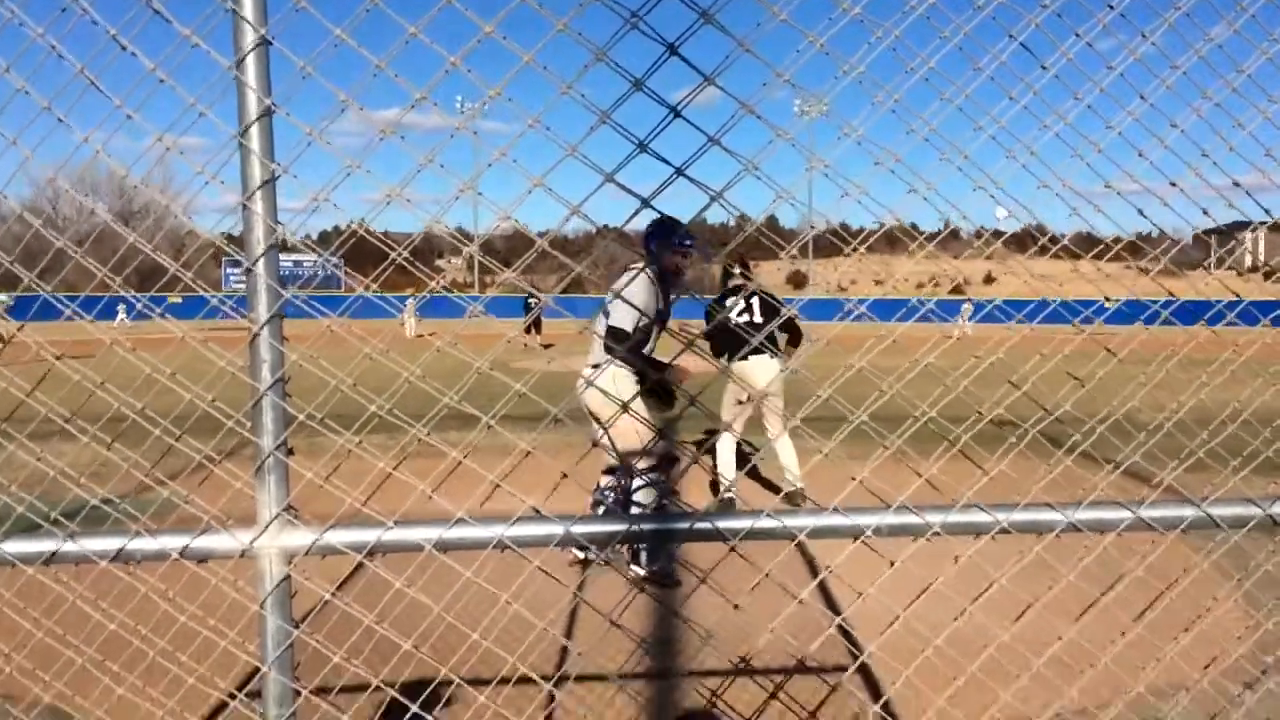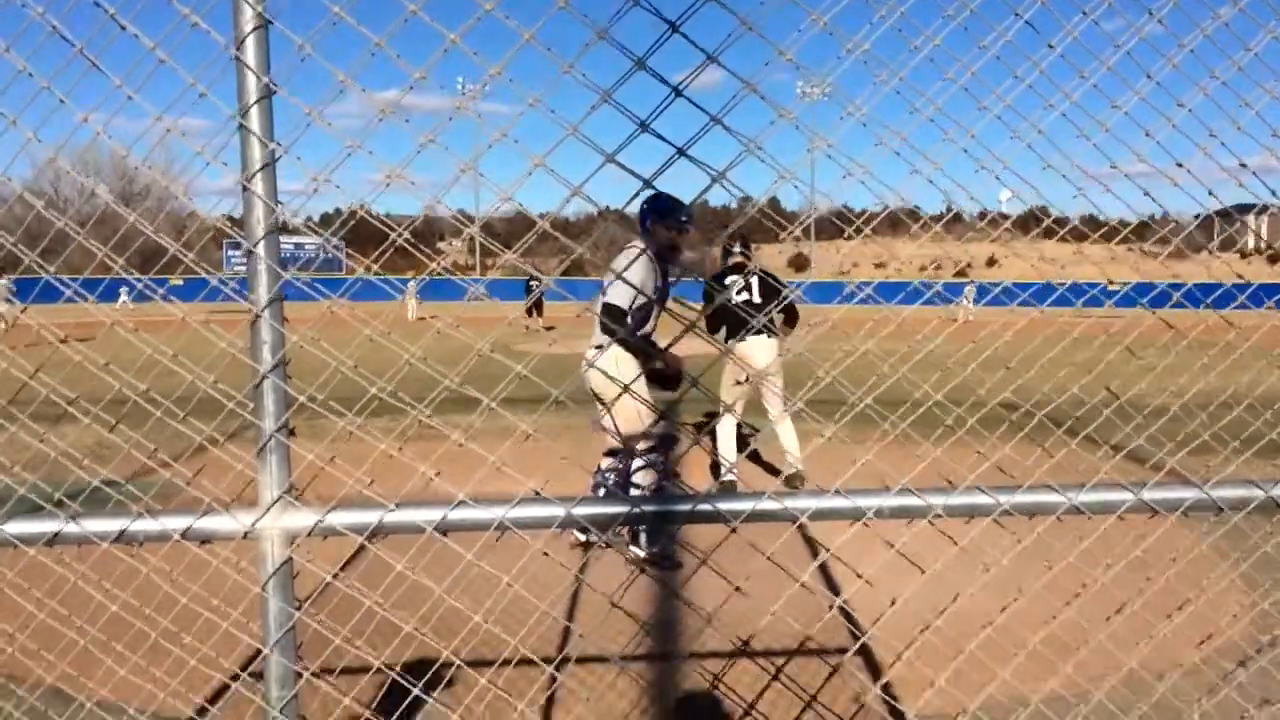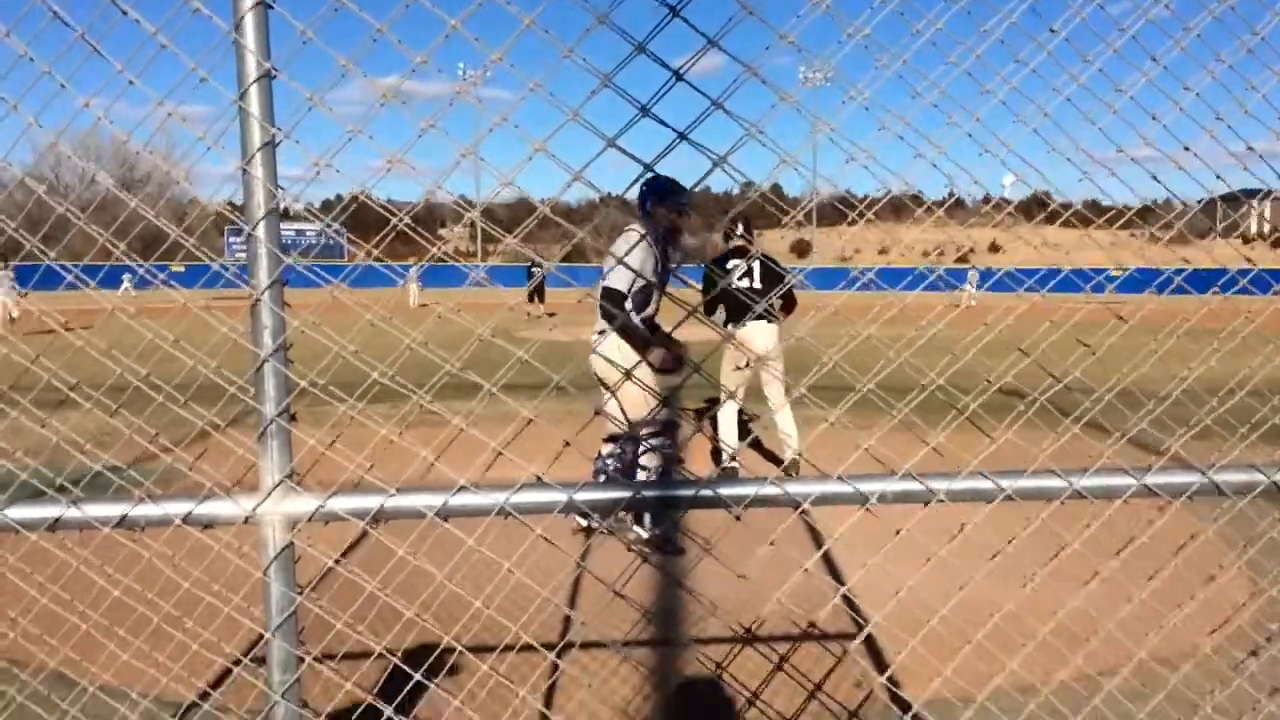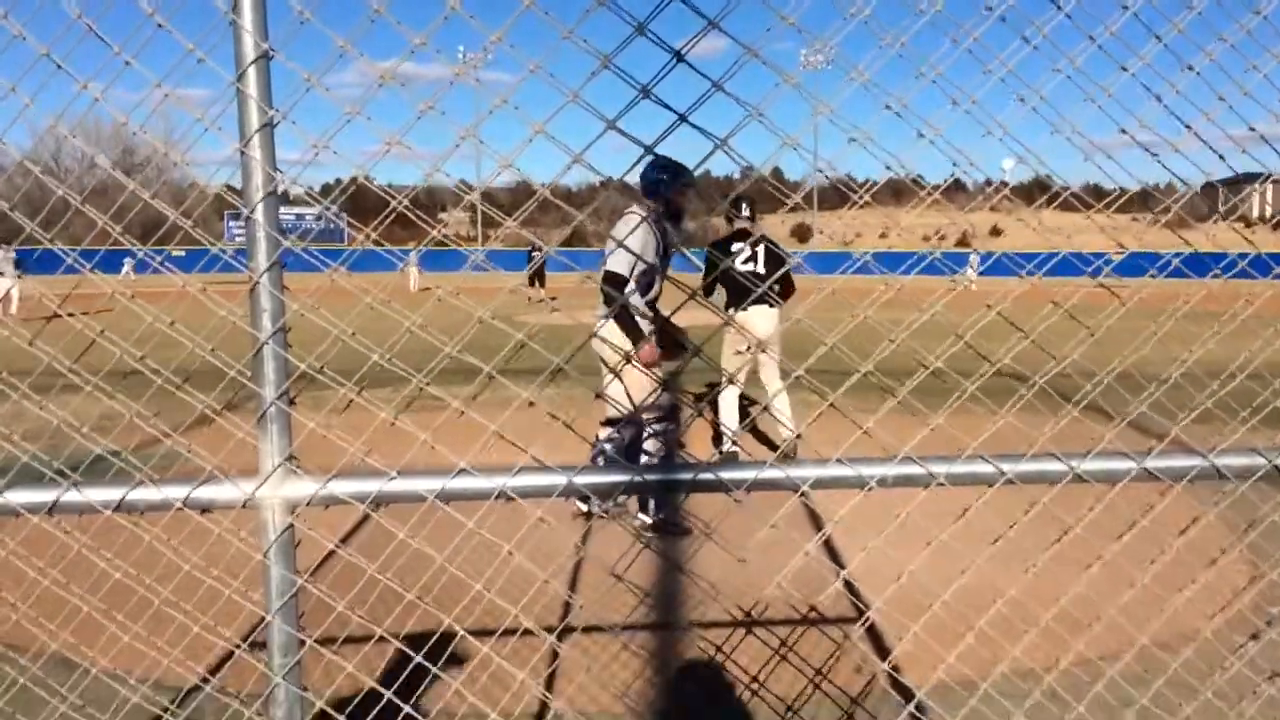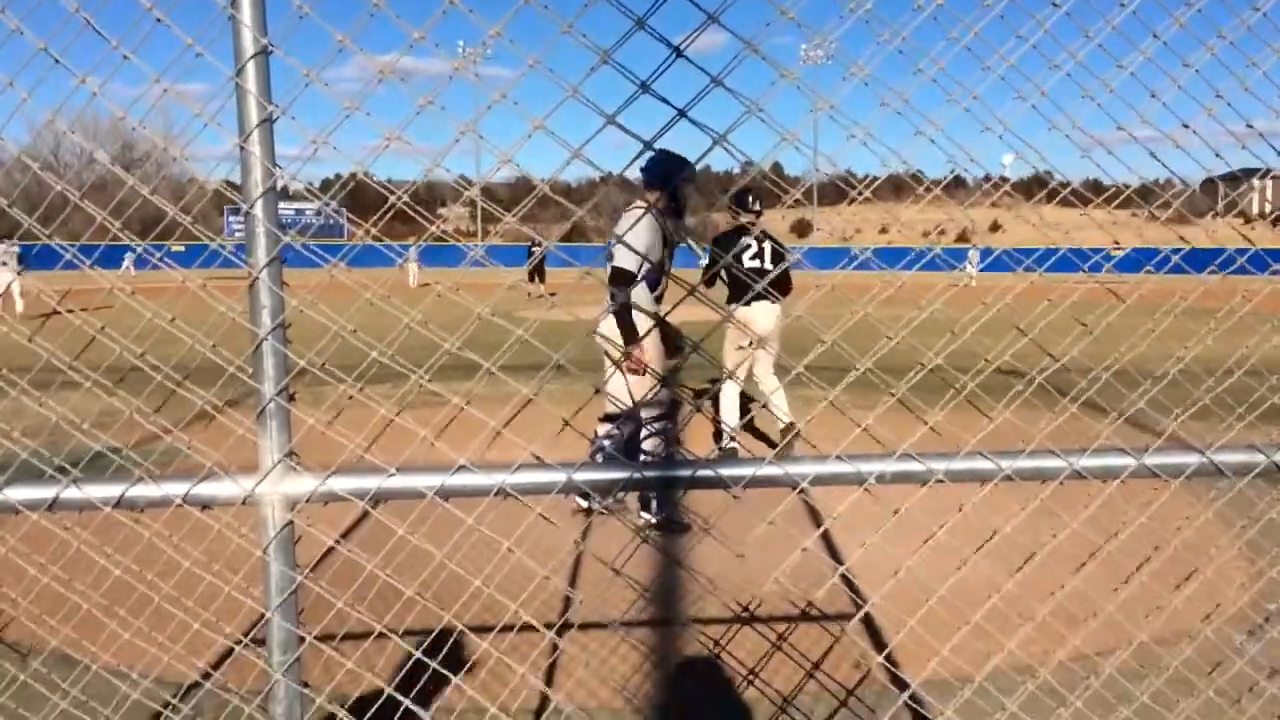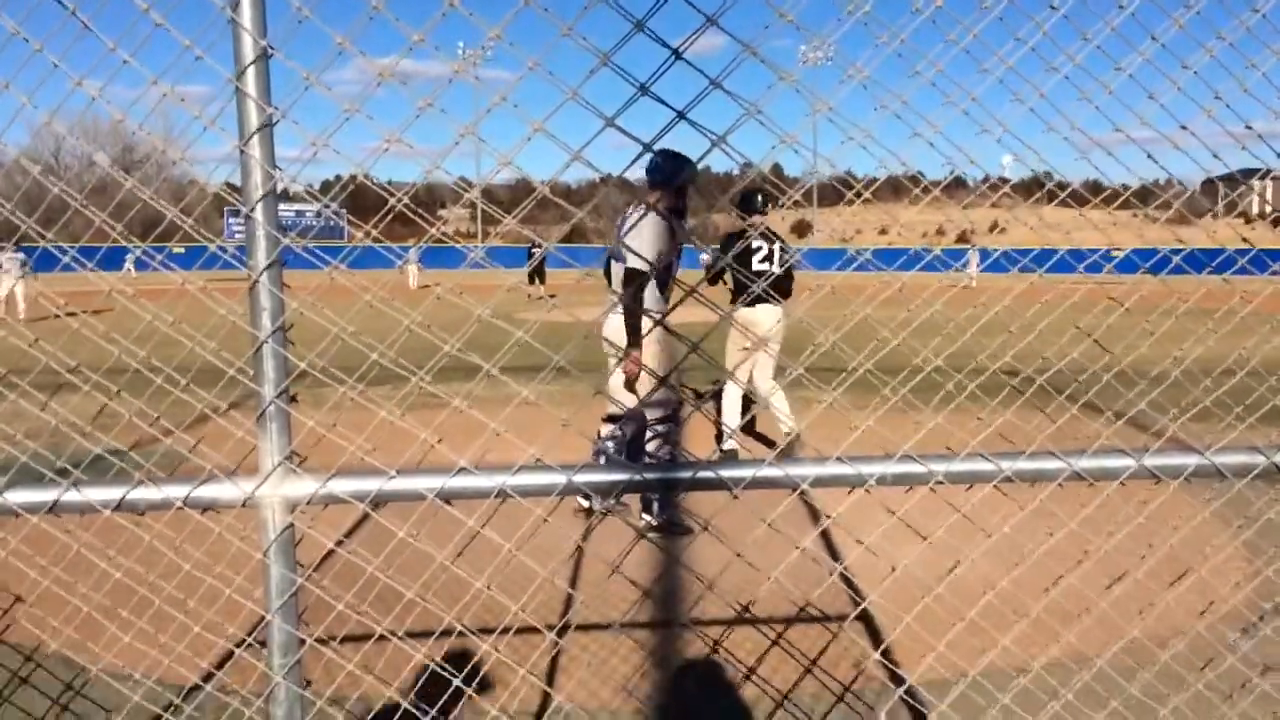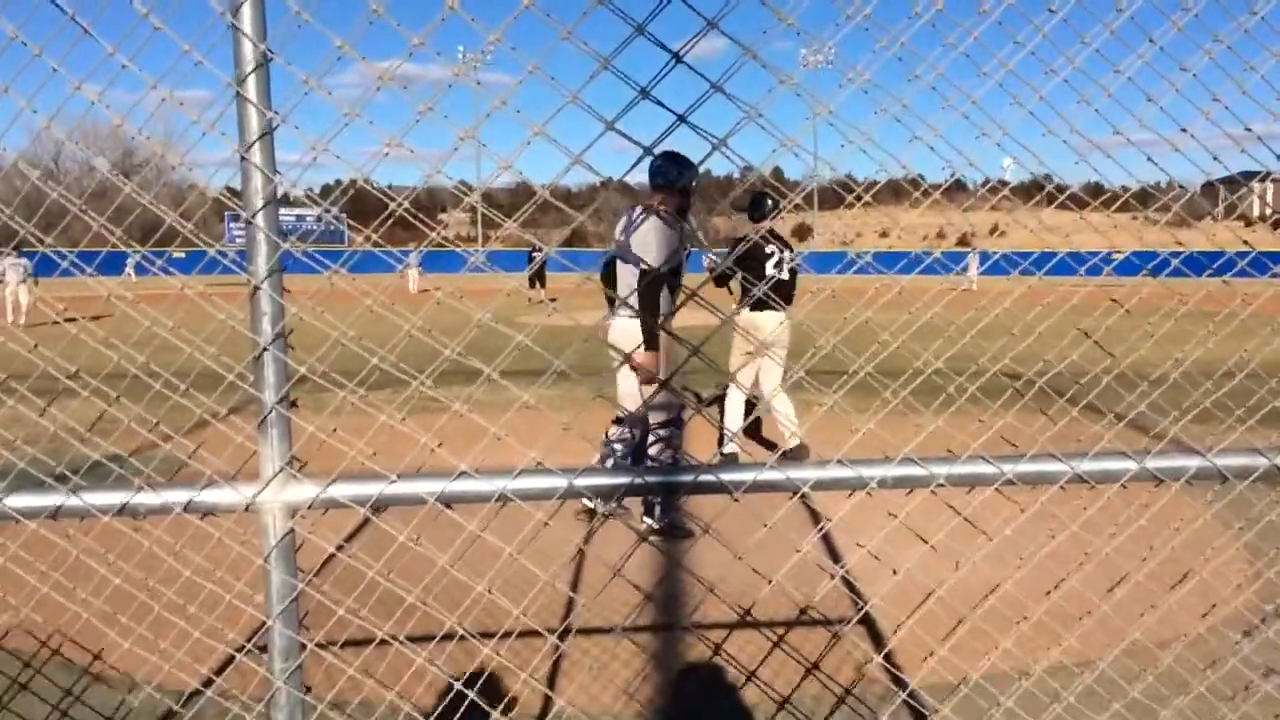
dt=0.1s
person 1, frame 1
left shoulder: (653, 284)
right shoulder: (640, 281)
right elbow: (615, 343)
left wrist: (656, 375)
right wrist: (664, 370)
left hip: (610, 382)
right hip: (612, 382)
left knee: (621, 466)
right knee: (652, 465)
left ankle: (591, 544)
right ankle: (645, 560)
person 1, frame 2
left shoulder: (653, 262)
right shoulder: (638, 260)
right elbow: (611, 321)
left wrist: (655, 357)
right wrist: (657, 356)
left hip: (613, 363)
right hip: (616, 364)
left knee: (622, 447)
right knee: (651, 446)
left ankle: (592, 526)
right ankle: (644, 542)
person 1, frame 3
left shoulder: (653, 244)
right shoulder: (636, 242)
right elbow: (610, 304)
left wrist: (662, 339)
right wrist: (652, 348)
left hip: (620, 349)
right hip: (621, 350)
left knee: (622, 433)
right knee: (658, 430)
left ankle: (594, 513)
right ankle: (648, 524)
person 1, frame 4
left shoulder: (654, 226)
right shoulder: (637, 226)
right elbow: (611, 289)
left wrist: (661, 325)
right wrist: (640, 341)
left hip: (621, 333)
right hip: (625, 334)
left knee: (620, 416)
right knee: (660, 415)
left ankle: (594, 496)
right ankle: (653, 509)
person 1, frame 5
left shoulder: (639, 217)
right shoulder: (648, 222)
right elbow: (620, 285)
left wrist: (657, 320)
right wrist: (633, 344)
left hip: (619, 326)
right hip: (633, 329)
left knee: (620, 412)
right knee: (660, 414)
left ankle: (593, 493)
right ankle: (655, 507)
person 1, frame 6
left shoulder: (636, 214)
right shoulder: (655, 222)
left elbow: (612, 271)
right elbow: (632, 286)
right wrist: (635, 348)
left hip: (626, 326)
right hip: (640, 330)
left knee: (623, 413)
right knee: (663, 416)
left ankle: (595, 493)
right ankle: (657, 509)
person 1, frame 7
left shoulder: (632, 218)
right shoulder: (668, 224)
left elbow: (608, 273)
right elbow: (650, 287)
right wrist: (653, 347)
left hip: (622, 325)
right hip: (647, 331)
left knee: (630, 416)
right knee: (665, 421)
left ankle: (600, 496)
right ankle: (658, 512)
person 2, frame 1
left shoulder: (717, 305)
right shoulder: (768, 298)
left elbow: (718, 351)
right elbow: (795, 334)
left wrist: (711, 337)
left hip: (742, 369)
right hip: (772, 368)
left knee: (727, 435)
right knee: (779, 431)
left ankle: (727, 495)
right ankle: (795, 488)
person 2, frame 2
left shoulder: (715, 282)
right shoulder: (767, 278)
left elbow: (713, 328)
right elbow: (791, 315)
left wrist: (712, 314)
left hip: (740, 349)
right hip: (769, 347)
left knee: (728, 416)
right knee: (779, 412)
left ankle: (729, 476)
right ankle: (795, 470)
person 2, frame 3
left shoulder: (716, 265)
right shoulder: (769, 262)
left elbow: (709, 309)
right elbow: (790, 302)
left wrist: (719, 295)
left hip: (740, 334)
right hip: (769, 333)
left knee: (729, 402)
right knee: (778, 397)
left ankle: (730, 464)
right ankle: (792, 456)
person 2, frame 4
left shoulder: (719, 247)
right shoulder: (771, 246)
left elbow: (707, 290)
right elbow: (788, 288)
left wrist: (721, 276)
left hip: (741, 318)
right hip: (770, 317)
left knee: (730, 385)
right knee: (773, 381)
left ankle: (730, 447)
right ankle: (789, 437)
person 2, frame 5
left shoulder: (726, 239)
right shoulder: (774, 242)
left elbow: (708, 280)
right elbow: (786, 287)
left wrist: (708, 268)
left hip: (744, 313)
right hip: (772, 313)
left knee: (732, 381)
right knee: (765, 375)
left ankle: (729, 444)
right ankle: (786, 423)
person 2, frame 6
left shoulder: (733, 240)
right shoulder: (780, 243)
left elbow: (712, 278)
right elbow: (787, 289)
left wrist: (709, 263)
left hip: (746, 314)
right hip: (774, 315)
left knee: (735, 383)
right knee: (764, 379)
left ankle: (729, 445)
right ankle: (789, 429)
person 2, frame 7
left shoulder: (748, 243)
right shoulder: (786, 247)
left elbow: (721, 278)
right elbow: (789, 291)
left wrist: (712, 266)
left hip: (753, 319)
right hip: (780, 321)
left knee: (738, 386)
right knee: (772, 386)
left ankle: (729, 449)
right ankle: (794, 443)
